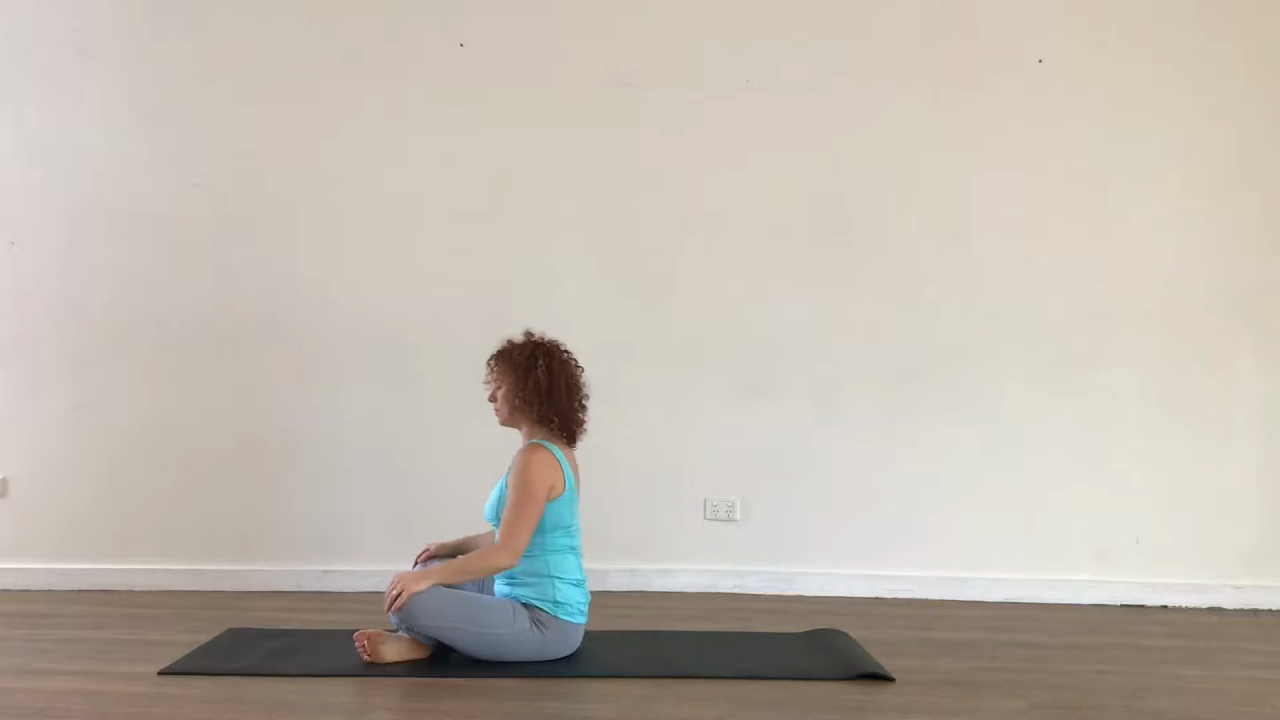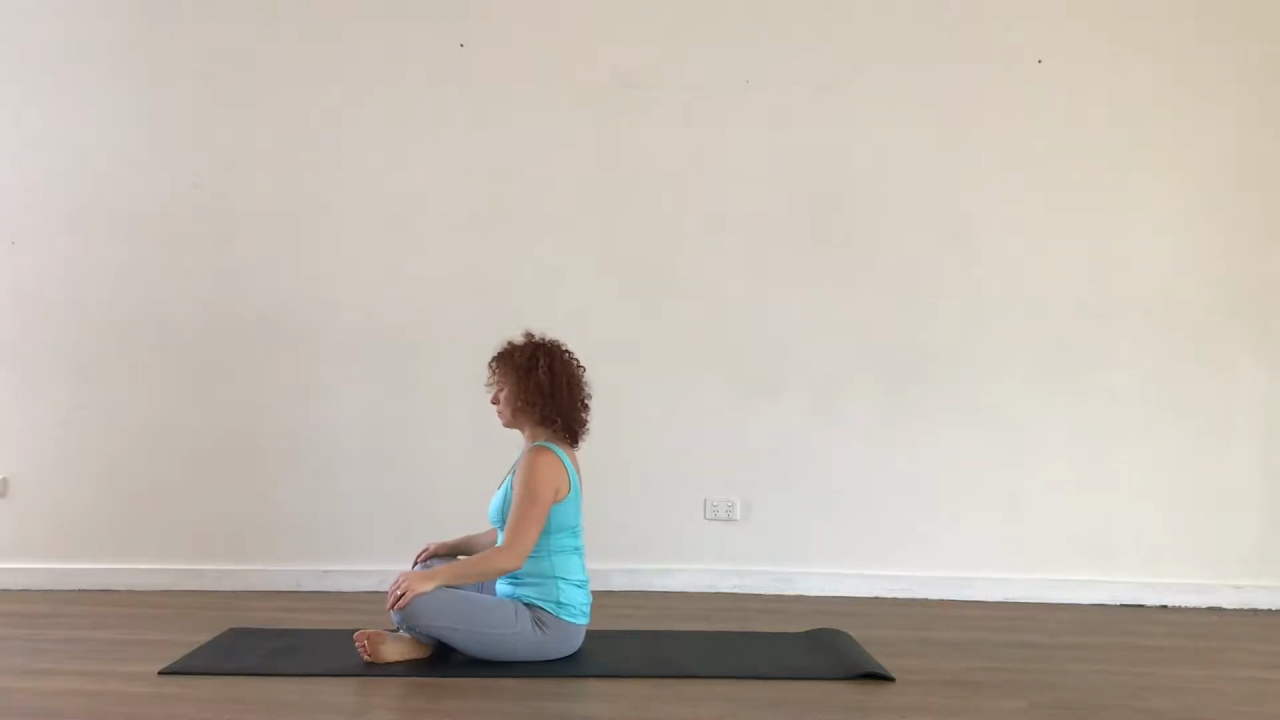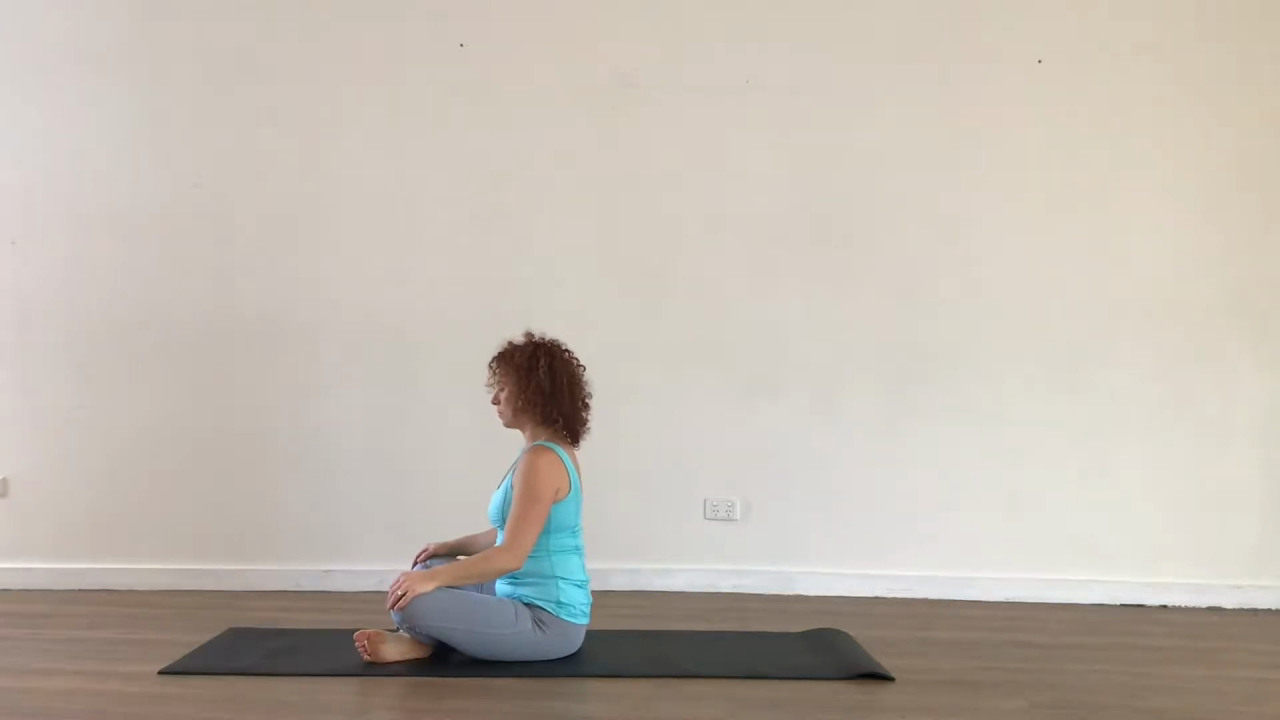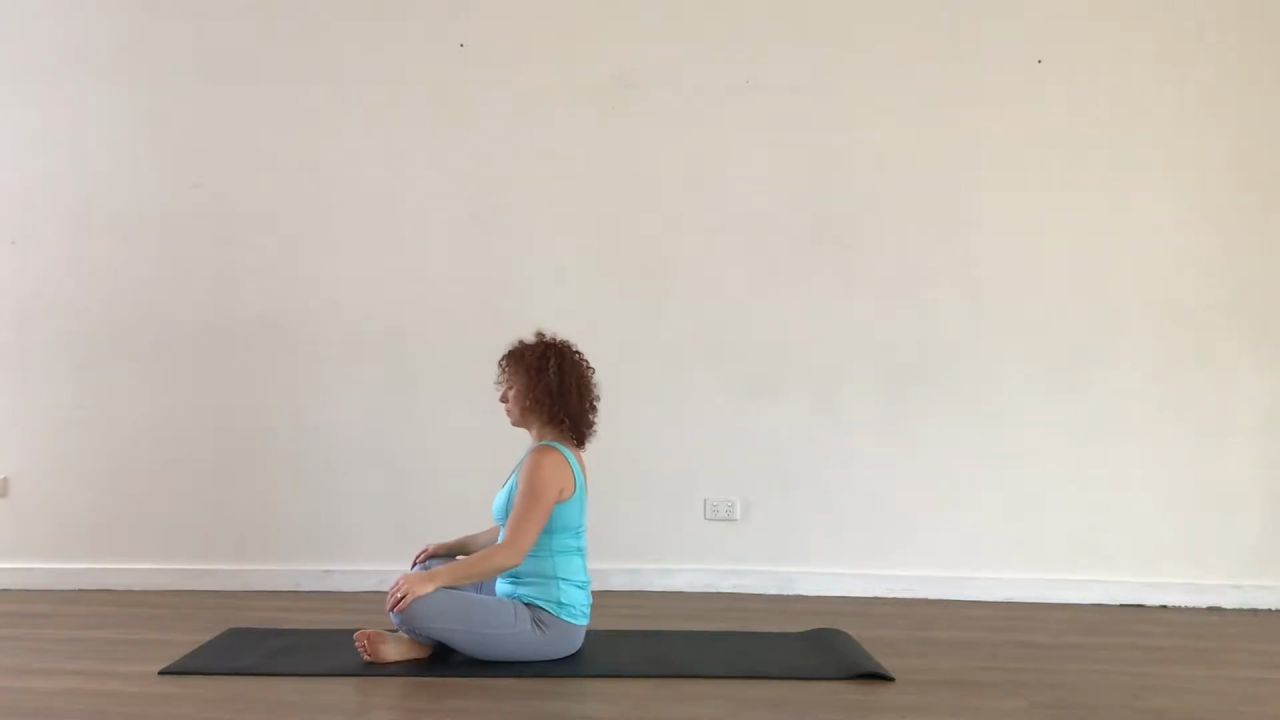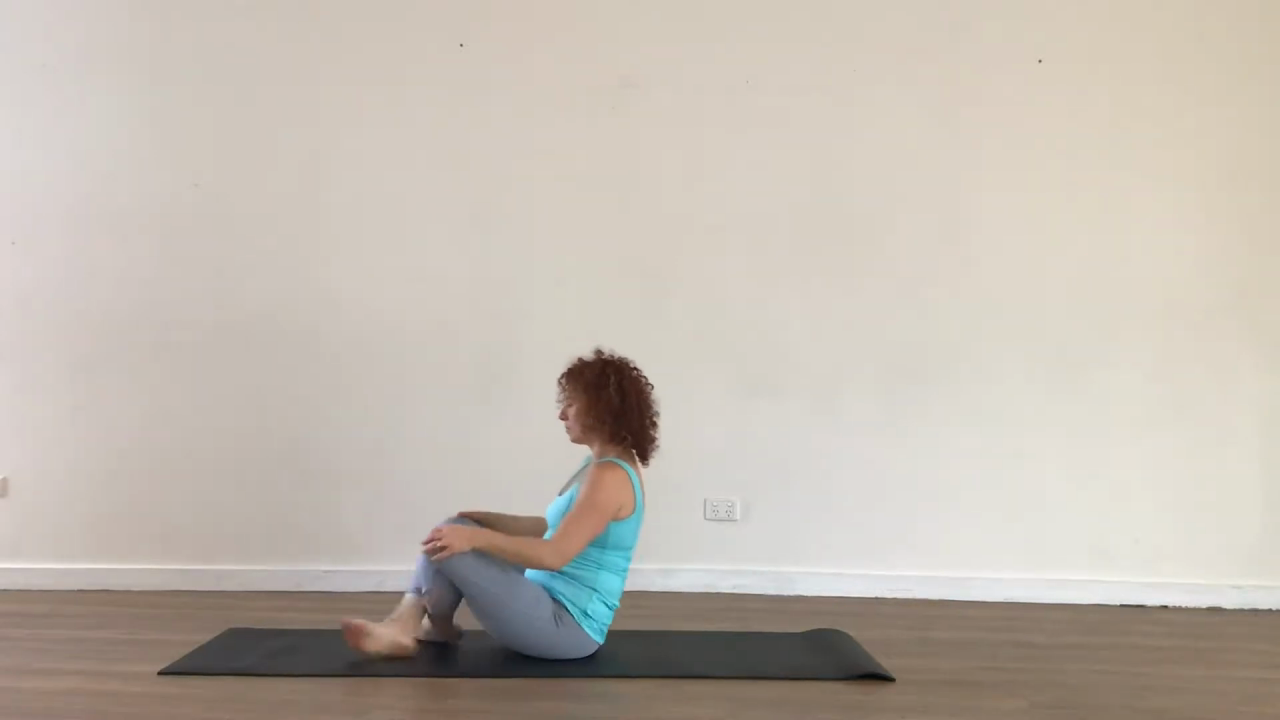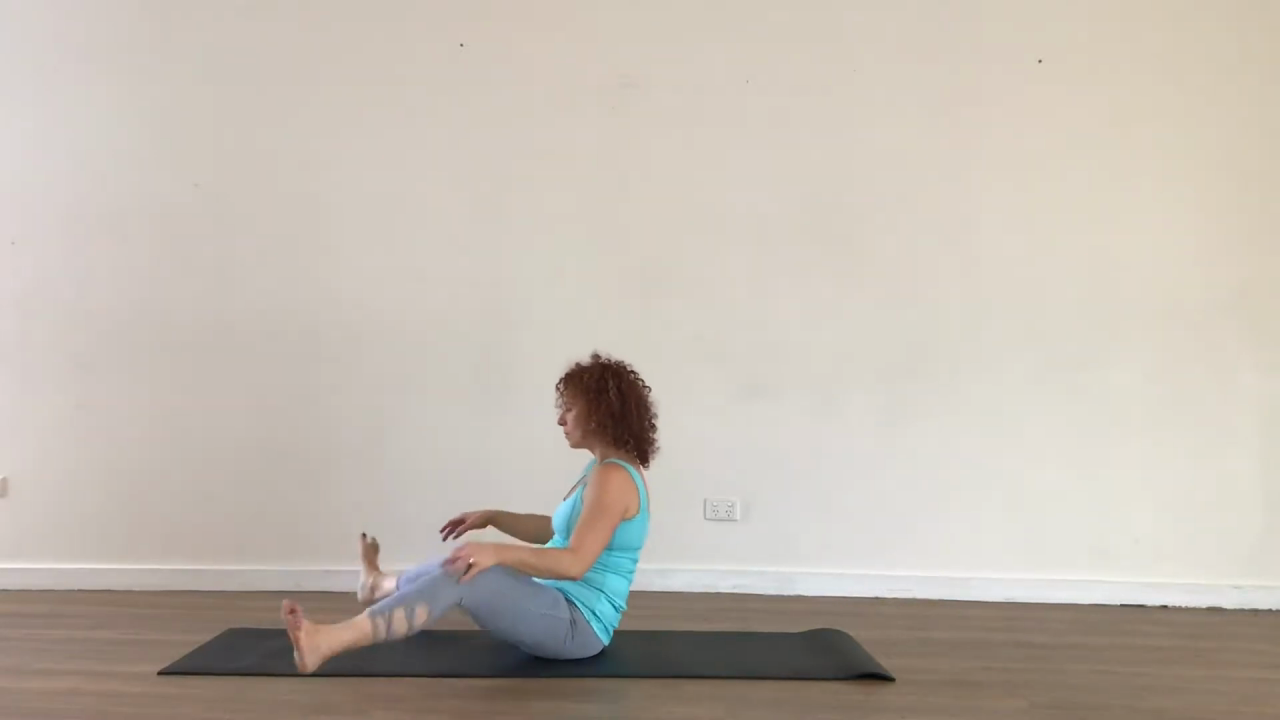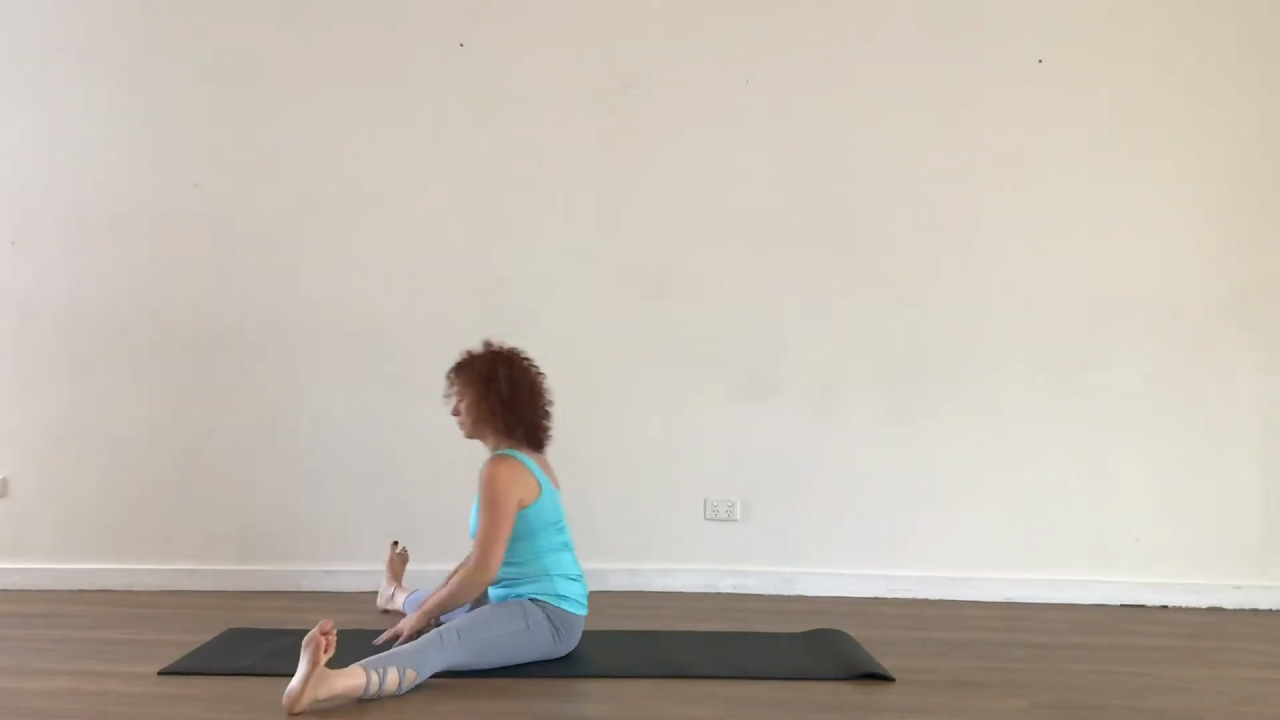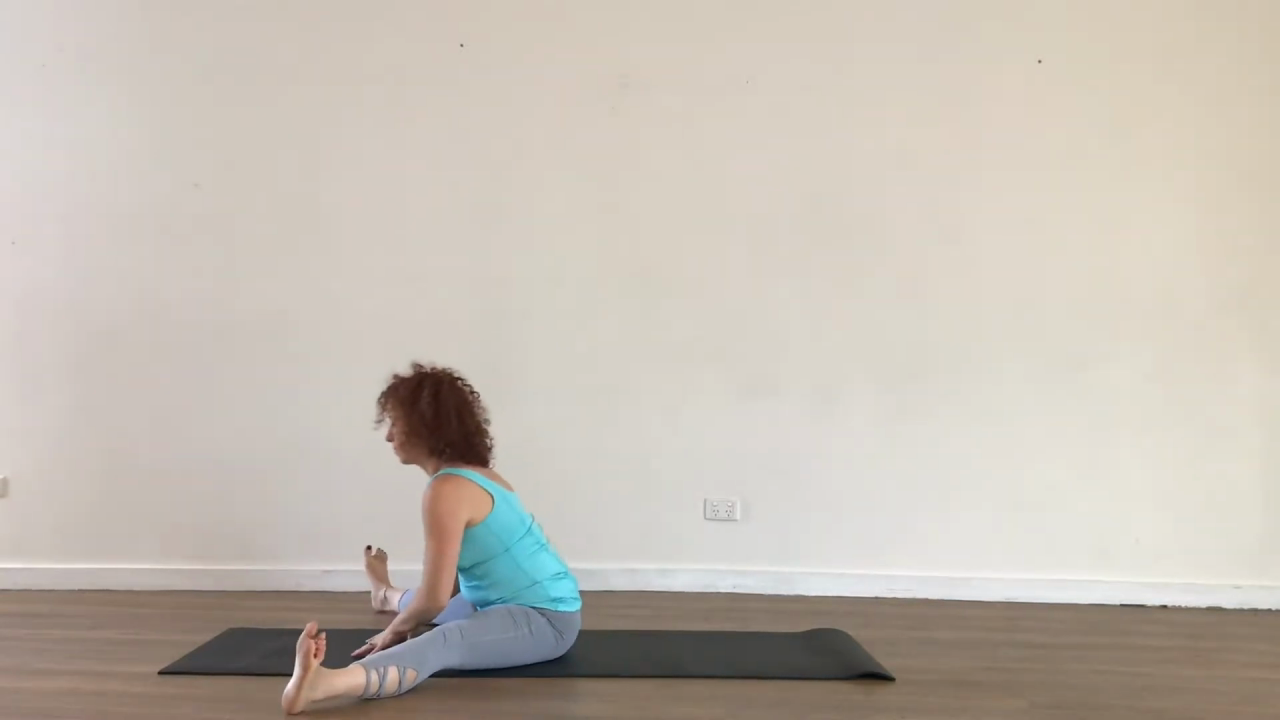
dt=0.5s
person 1, frame 1
left shoulder: (536, 458)
right shoulder: (548, 451)
left elbow: (506, 554)
left wrist: (426, 578)
right wrist: (452, 547)
left hip: (545, 622)
right hip: (529, 601)
left knee: (409, 601)
right knee: (429, 569)
left ankle: (419, 643)
person 1, frame 2
left shoulder: (541, 461)
right shoulder: (549, 452)
left elbow: (511, 556)
right elbow: (513, 534)
left wrist: (434, 578)
right wrist: (451, 547)
left hip: (546, 623)
right hip: (531, 602)
left knee: (411, 600)
right knee: (431, 566)
left ankle: (419, 642)
person 1, frame 3
left shoulder: (541, 461)
right shoulder: (552, 452)
left elbow: (511, 556)
right elbow: (512, 535)
left wrist: (434, 578)
right wrist: (451, 547)
left hip: (547, 622)
right hip: (533, 601)
left knee: (412, 600)
right knee: (430, 566)
left ankle: (419, 642)
person 1, frame 4
left shoulder: (546, 461)
right shoulder: (558, 452)
left elbow: (511, 554)
right elbow: (514, 531)
left wrist: (433, 580)
right wrist: (451, 547)
left hip: (547, 623)
right hip: (533, 603)
left knee: (410, 604)
right knee: (428, 568)
left ankle: (418, 641)
person 1, frame 5
left shoulder: (609, 477)
right shoulder: (601, 464)
left elbow: (556, 554)
right elbow: (555, 530)
left wrist: (472, 539)
right wrist: (486, 519)
left hip: (565, 626)
right hip: (554, 605)
left knee: (448, 546)
right knee: (459, 528)
left ankle: (436, 626)
right ankle: (400, 627)
person 1, frame 6
left shoulder: (614, 478)
right shoulder: (603, 467)
left elbow: (574, 563)
right elbow: (554, 530)
left wrist: (498, 552)
right wrist: (492, 516)
left hip: (577, 628)
right hip: (561, 610)
left knee: (460, 574)
right knee: (460, 563)
left ankle: (331, 640)
right ankle: (382, 586)
person 1, frame 7
left shoulder: (501, 471)
right shoulder: (522, 458)
left elbow: (482, 570)
right elbow: (488, 555)
left wrist: (424, 614)
right wrist: (429, 605)
left hip: (549, 618)
right hip: (530, 601)
left knee: (442, 645)
right knee: (447, 600)
left ankle: (325, 685)
right ankle: (397, 595)
person 1, frame 8
left shoulder: (446, 491)
right shoulder: (471, 474)
left elbow: (435, 596)
right elbow: (447, 585)
left wrist: (396, 630)
right wrist: (404, 621)
left hip: (545, 621)
right hip: (522, 604)
left knee: (441, 645)
right knee: (443, 608)
left ankle: (323, 683)
right ankle: (390, 595)
